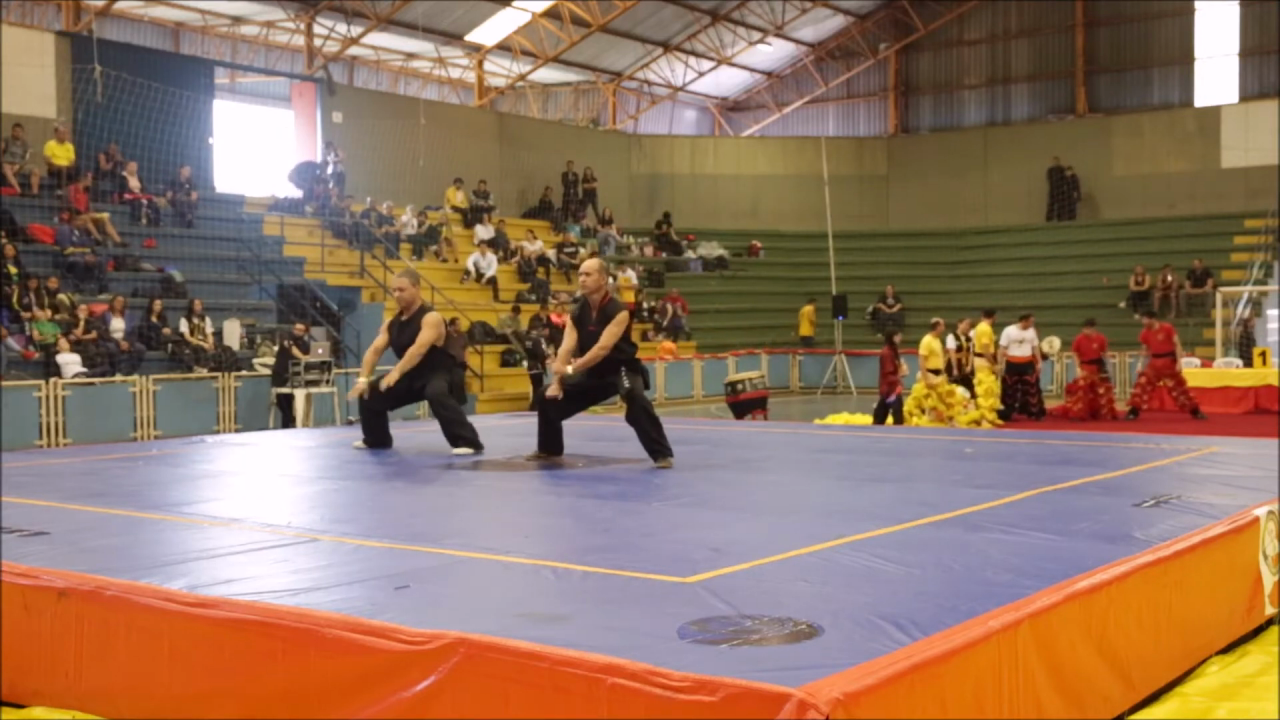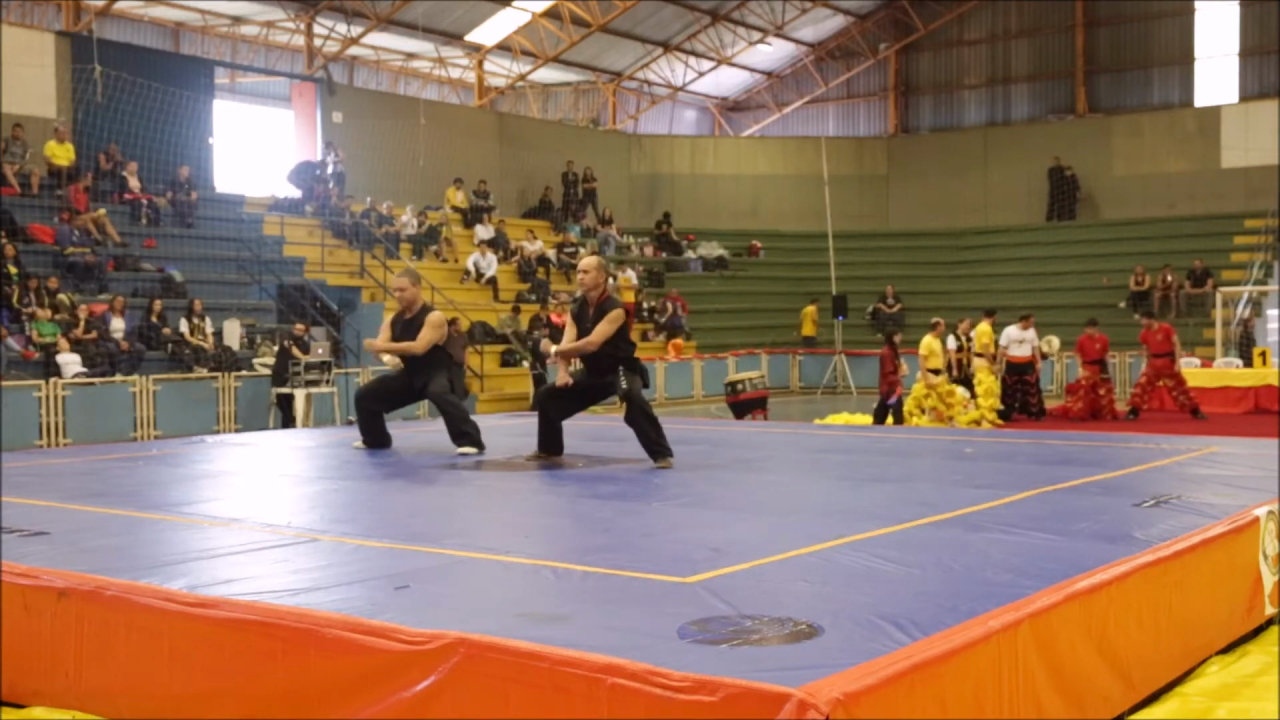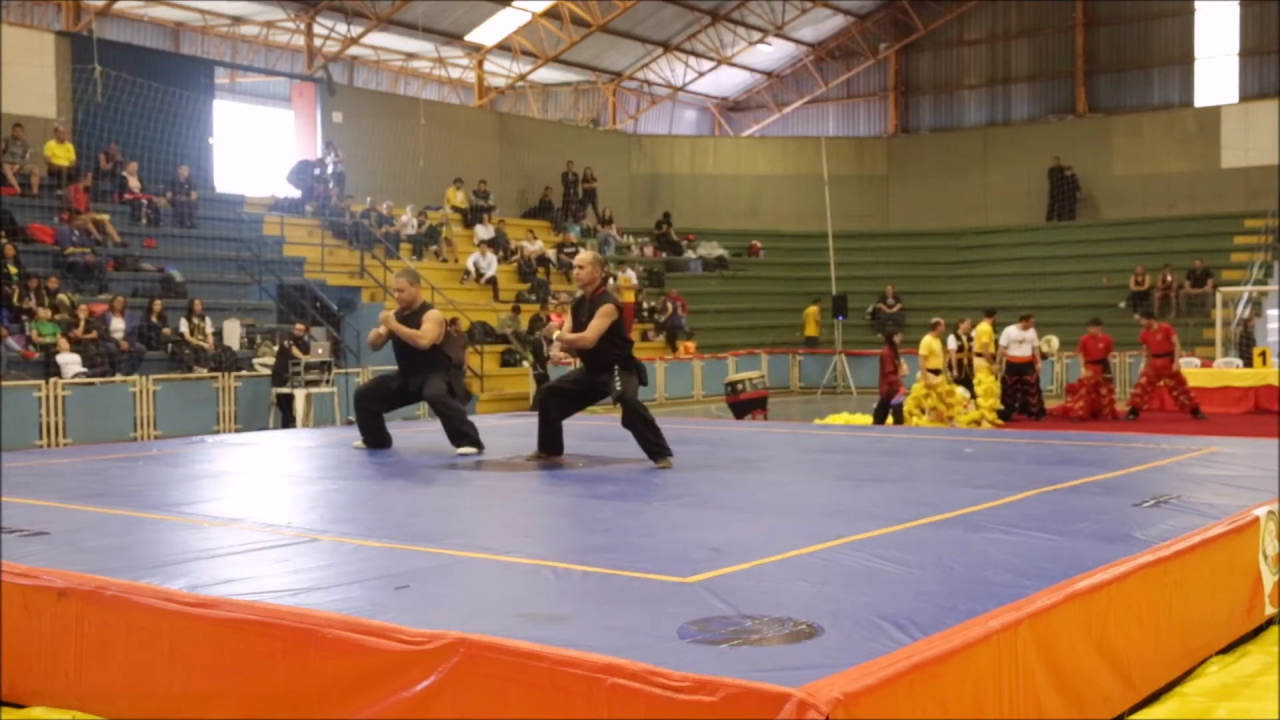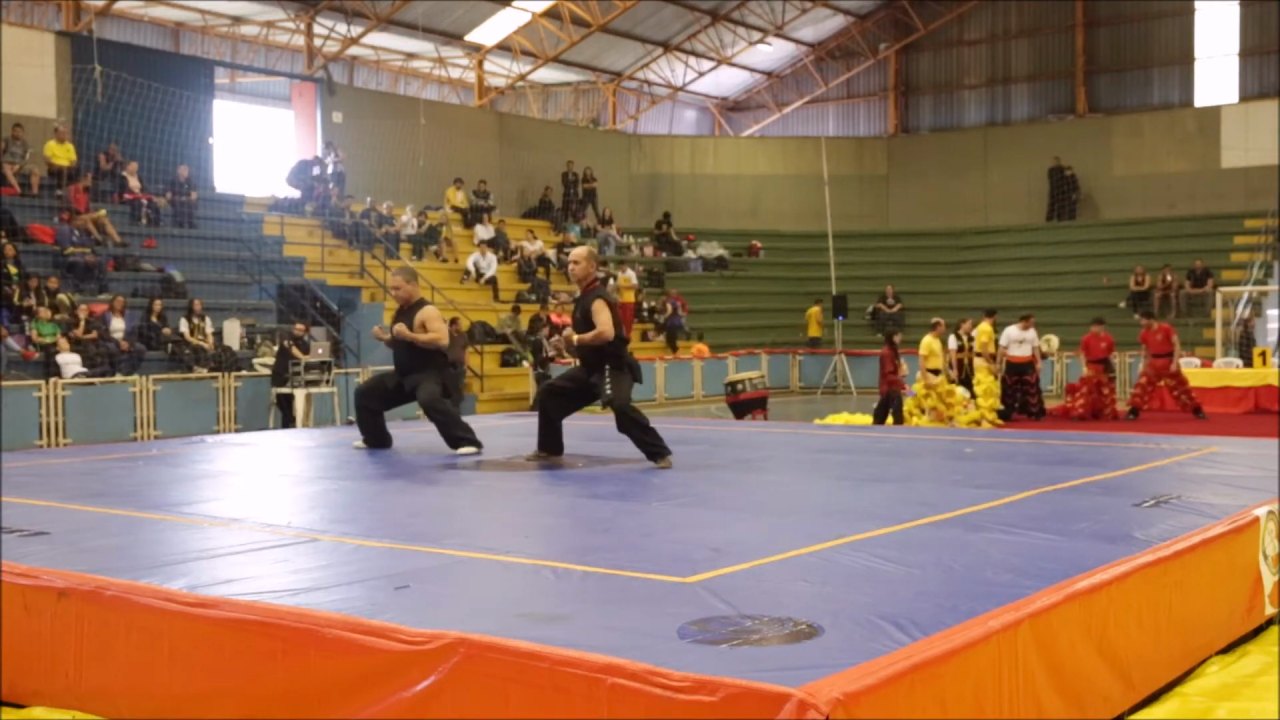
dt=0.1s
person 1, frame 1
left shoulder: (618, 312)
right shoulder: (577, 313)
left elbow: (602, 348)
right elbow: (567, 348)
left wrist: (570, 369)
right wrist: (556, 382)
left hip: (622, 370)
right hip: (593, 373)
left knee: (635, 399)
right knee: (547, 397)
left ankle: (662, 454)
right ankle: (549, 449)
person 1, frame 2
left shoulder: (614, 309)
right shoulder: (576, 310)
left elbow: (592, 343)
right elbow: (567, 345)
left wrist: (553, 350)
right wrist: (562, 371)
left hip: (621, 370)
right hip: (592, 372)
left knee: (634, 400)
right knee: (547, 395)
left ankle: (661, 454)
right ankle: (549, 449)
person 1, frame 3
left shoulder: (607, 304)
right shoulder: (578, 304)
left elbow: (588, 340)
right elbow: (565, 337)
left wrist: (556, 335)
right wrist: (558, 347)
left hip: (619, 367)
right hip: (592, 369)
left knee: (628, 402)
right knee: (548, 394)
left ankle: (661, 454)
right ankle: (550, 449)
person 1, frame 4
left shoulder: (597, 298)
right shoulder: (583, 298)
left elbow: (606, 334)
left wrist: (577, 339)
right wrist: (569, 339)
left hip: (613, 367)
right hip: (589, 367)
left knee: (619, 405)
right knee: (548, 393)
left ankle: (659, 453)
right ankle: (550, 448)
person 2, frame 1
left shoulder: (431, 318)
right shoulder: (392, 322)
left elbow: (418, 349)
right elbow: (375, 349)
left wrist: (395, 374)
right wrist: (363, 379)
left hip: (438, 374)
right hip: (411, 376)
left knee: (438, 396)
right knee: (369, 394)
left ankle: (468, 442)
right ankle: (376, 440)
person 2, frame 2
left shoulder: (434, 317)
right shoulder: (393, 320)
left elbow: (419, 348)
right elbow: (380, 344)
left wrist: (384, 346)
right wrist: (388, 355)
left hip: (436, 373)
right hip: (407, 375)
left knee: (440, 394)
right knee: (366, 394)
left ankle: (470, 441)
right ankle: (375, 440)
person 2, frame 3
left shoulder: (432, 316)
right shoulder: (395, 315)
left elbow: (423, 342)
right elbow: (374, 345)
left wrist: (394, 327)
right wrist: (380, 333)
left hip: (434, 374)
right hip: (406, 376)
left knee: (436, 396)
right knee: (364, 395)
left ankle: (469, 442)
right ankle: (376, 439)
person 2, frame 4
left shoulder: (428, 312)
right shoulder: (399, 312)
left elbow: (442, 341)
left wrist: (410, 336)
right wrist: (385, 337)
left hip: (429, 373)
right hip: (402, 374)
left knee: (429, 399)
right knee: (364, 393)
left ankle: (467, 442)
right ankle: (376, 439)
